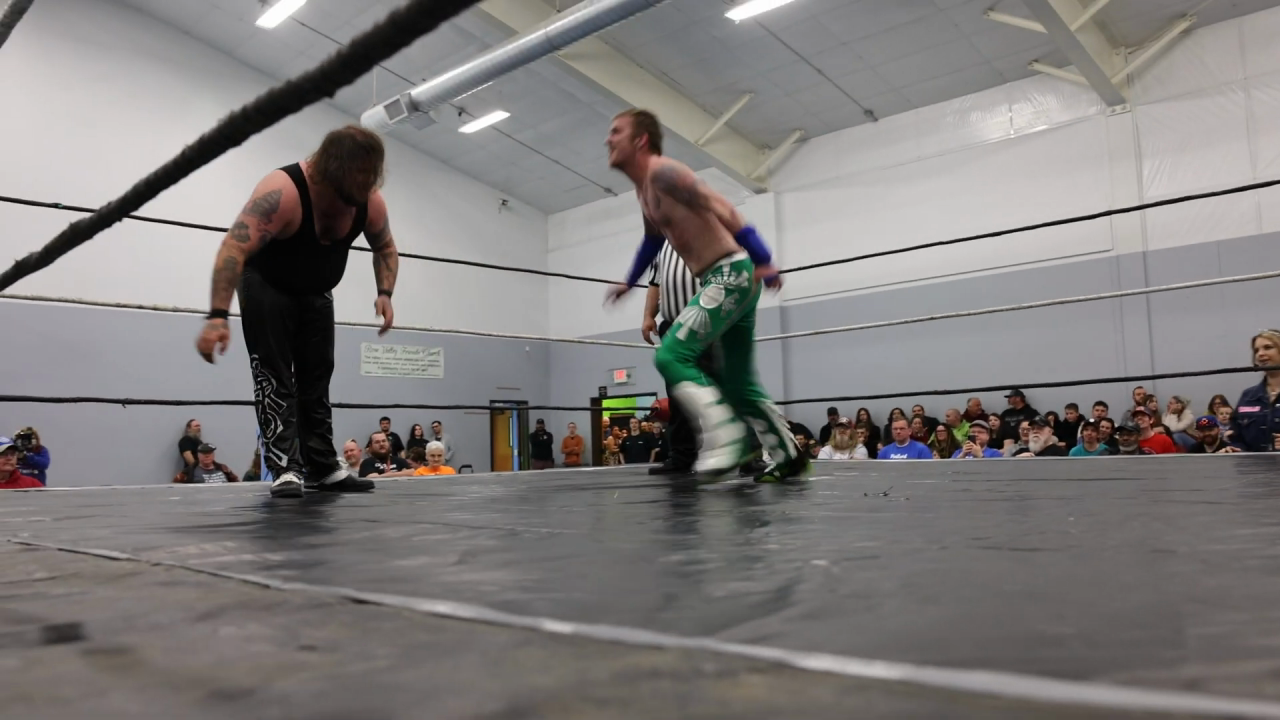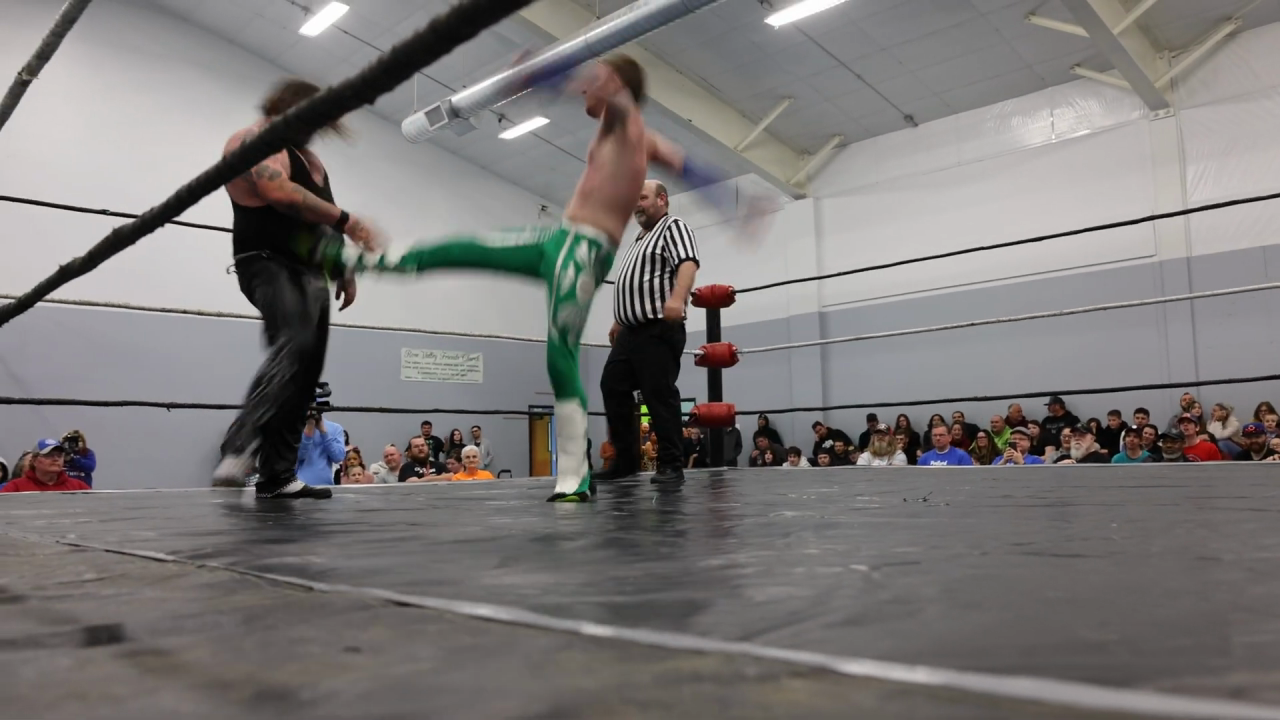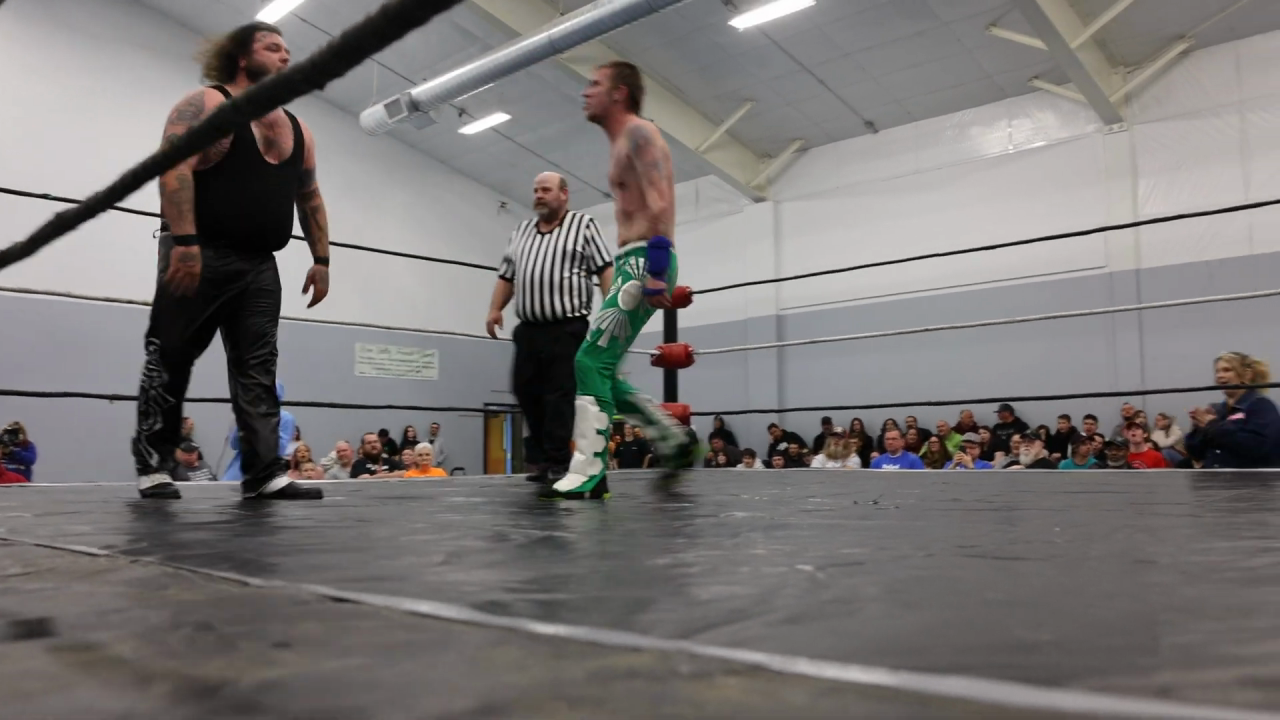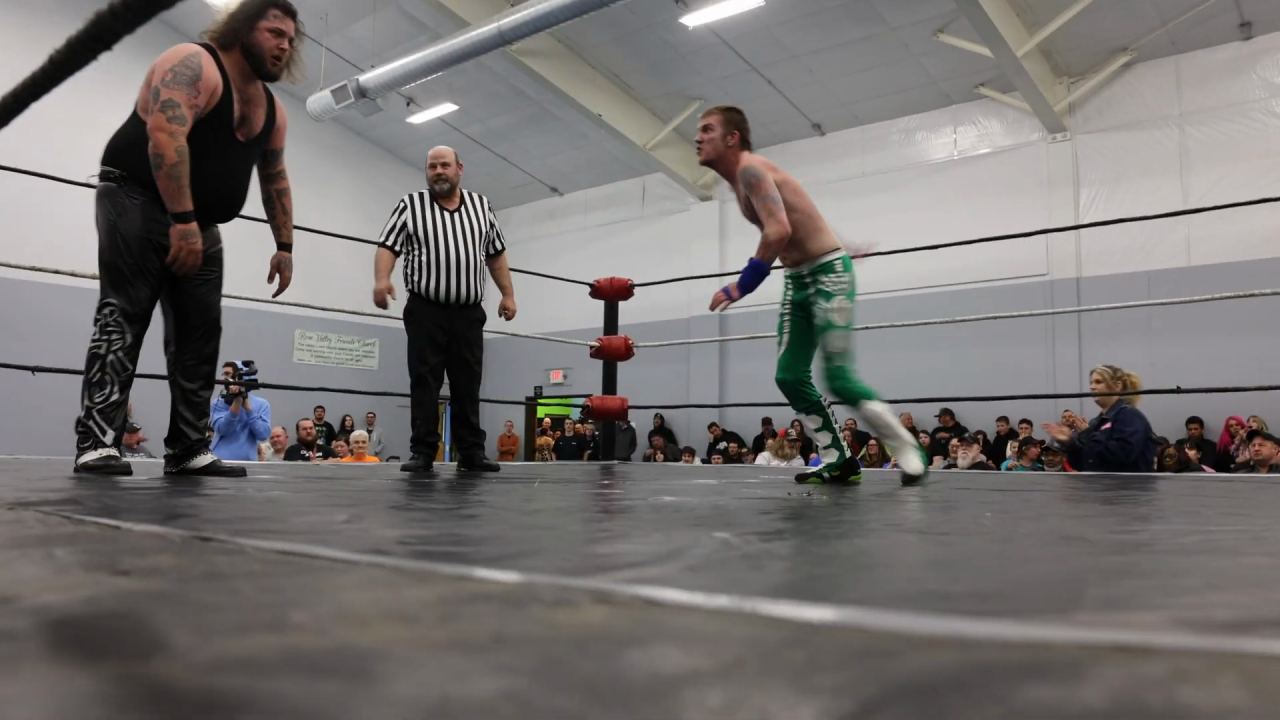
dt=1s
person 1, frame 1
left shoulder: (369, 202)
right shoulder: (284, 191)
left elbow: (386, 248)
right elbow: (233, 249)
left wrist: (385, 294)
right wrist: (217, 317)
left hip: (315, 292)
right hip: (265, 282)
left knee: (317, 371)
right knee: (274, 373)
left ankle: (322, 466)
right ankle: (286, 469)
person 1, frame 2
left shoulder: (302, 152)
right shoulder: (253, 140)
left elbow: (321, 217)
right elbow: (281, 193)
left wrist: (342, 274)
right wrist: (345, 220)
left hip: (306, 272)
right hip: (269, 267)
left knee: (304, 376)
right knee: (293, 343)
left ankle: (276, 478)
right ankle: (239, 451)
person 1, frame 3
left shoulder: (296, 130)
right shoulder: (210, 107)
left elbow: (309, 197)
right elbow: (174, 169)
left wrist: (321, 260)
right wrist: (184, 242)
left hip: (258, 263)
right hip: (199, 254)
left knee: (258, 364)
right knee: (172, 355)
left ankle: (264, 473)
right ankle: (152, 466)
person 1, frame 4
left shoulder: (271, 110)
right shoulder: (193, 65)
left elbow: (275, 180)
right elbow: (165, 135)
left wrist: (284, 244)
right wrist: (182, 220)
left hip: (198, 224)
right hip: (136, 200)
left knee: (199, 332)
right knee: (126, 312)
left ankle: (188, 448)
right ankle: (97, 441)
person 2, frame 1
left shoulder: (662, 170)
right shoulder: (648, 182)
left elbow: (719, 206)
right elbow: (654, 238)
left wrist: (761, 258)
right wrist: (629, 280)
left hip: (730, 274)
right hip: (720, 278)
left knee: (672, 358)
right knee: (741, 386)
left ankle: (725, 448)
right ankle: (786, 455)
person 2, frame 2
left shoulder: (622, 115)
right shoulder: (644, 139)
left elbow: (602, 81)
right elbow: (692, 171)
left wrist: (564, 75)
left hip: (579, 248)
right hip: (561, 240)
left knee: (561, 362)
right knee: (462, 249)
left ankle: (575, 478)
right ankle: (357, 262)
person 2, frame 3
left shoulder: (639, 132)
right shoulder: (621, 143)
left elbow: (661, 205)
left wrist: (657, 272)
left hip: (644, 265)
right hip: (634, 266)
left knee: (591, 362)
right knee: (603, 371)
left ankle: (588, 474)
right ankle: (672, 444)
person 2, frame 4
left shoulder: (750, 168)
right shoulder: (741, 179)
left elbow: (779, 230)
left wrist: (739, 286)
right wrist: (838, 240)
left hip: (829, 276)
right hip: (799, 280)
left knee: (838, 378)
right knee: (789, 376)
left ankle: (907, 451)
right ankle: (837, 457)
person 3, frame 1
left shoulder: (721, 223)
right shoulder: (668, 235)
left elbow: (744, 265)
right elbow: (657, 281)
left wrist: (744, 304)
right wrist: (649, 315)
left hip: (713, 323)
right hip: (675, 327)
left knee: (729, 387)
right knee: (678, 391)
left ankle: (748, 453)
right ankle: (681, 455)
person 3, frame 2
left shoulder: (673, 227)
right shoulder: (639, 238)
left elbow: (687, 264)
left wrist: (677, 298)
right wrist: (618, 321)
left hip: (660, 329)
right hip: (632, 330)
left knee: (660, 394)
right knee: (613, 386)
left ankle: (671, 463)
right ankle: (624, 458)
person 3, frame 3
left shoulder: (584, 225)
right shoulder: (521, 232)
left elbow: (606, 270)
right elbow: (507, 277)
right wrist: (495, 308)
left hip: (568, 327)
right hip: (529, 329)
left knee: (558, 395)
right knee: (525, 390)
left ankle: (557, 463)
right ankle: (543, 458)
person 3, frame 4
left shoulder: (481, 206)
right shoulder: (410, 205)
left elbow: (496, 255)
right elbow: (387, 246)
left wrist: (508, 294)
right wrist: (382, 279)
left hip: (468, 312)
right hip: (425, 311)
left knee: (468, 383)
right knee: (424, 380)
left ankle: (471, 452)
right ankle: (422, 452)
